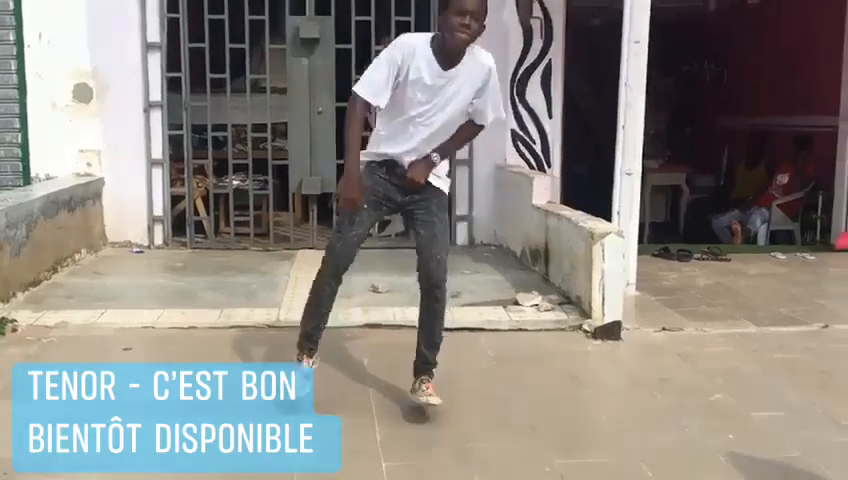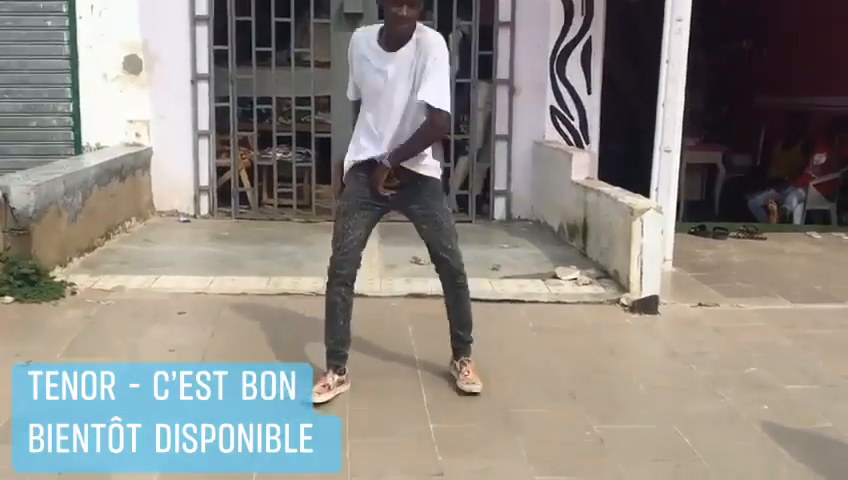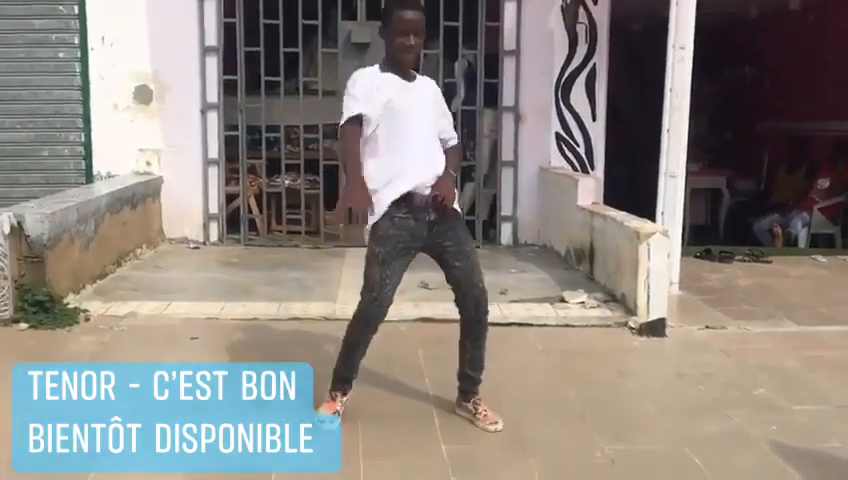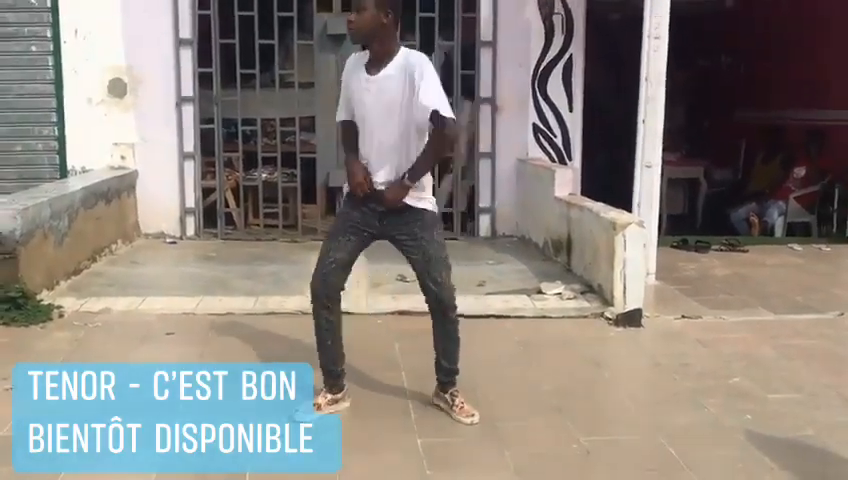
dt=0.7s
person 1, frame 1
left shoulder: (482, 66)
right shoulder: (407, 48)
right elbow: (358, 101)
left wrist: (432, 159)
right wrist: (351, 172)
left hip: (428, 179)
right hip: (381, 168)
left knee: (434, 276)
right knee: (336, 258)
left ankle: (424, 375)
right ankle: (305, 353)
person 1, frame 2
left shoulder: (431, 46)
right shoulder: (360, 41)
left elbow: (437, 121)
left wrist: (391, 162)
left hip: (416, 171)
right hip: (364, 170)
left knee: (451, 263)
right knee: (341, 268)
left ankle: (461, 354)
right ankle: (337, 369)
person 1, frame 3
left shoulder: (430, 89)
right shoulder: (365, 81)
left elbow: (451, 146)
right elbow: (351, 129)
left wrist: (448, 178)
right wrist: (355, 184)
left hip: (442, 210)
right hip: (396, 212)
left knee: (475, 302)
right knee: (373, 306)
left ankle: (468, 396)
right ankle: (339, 391)
person 1, frame 4
left shoulder: (415, 65)
right shoulder: (353, 65)
left elbow: (445, 128)
left wrist: (403, 181)
right wrist: (355, 165)
left hip: (410, 203)
right hip: (361, 201)
left knee: (442, 296)
right knee: (323, 285)
left ankle: (448, 390)
right ankle: (334, 388)
